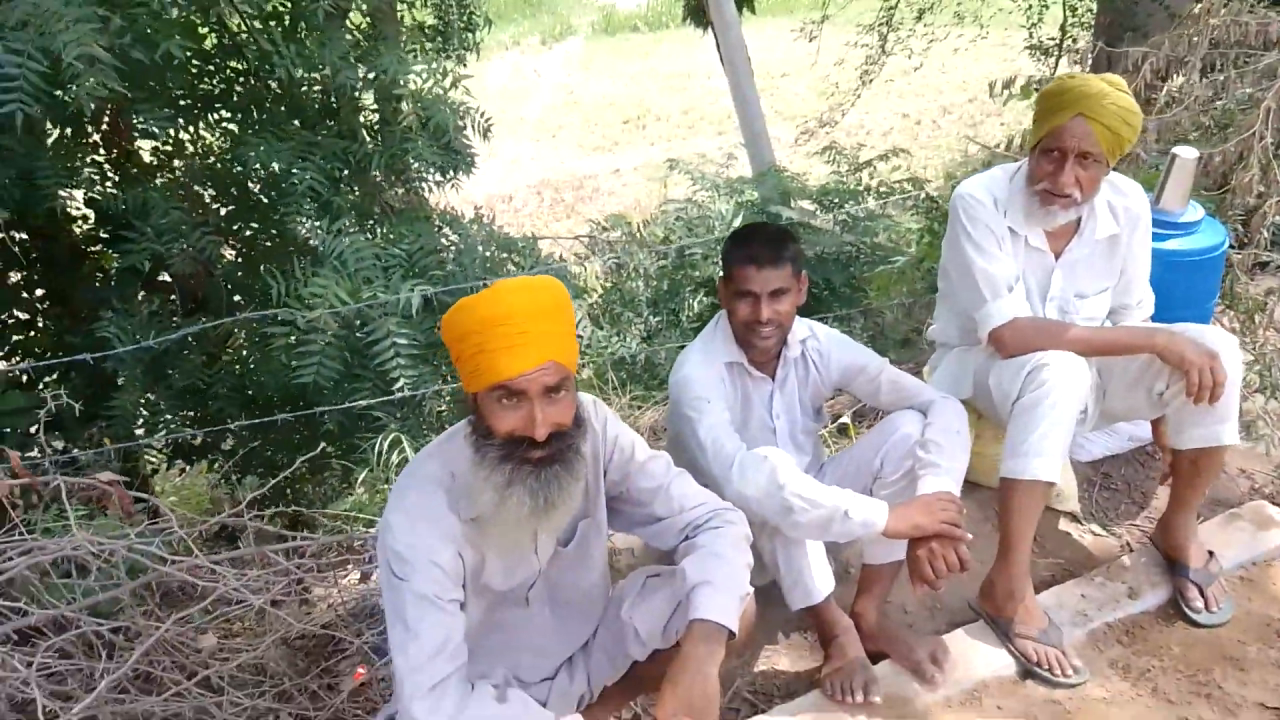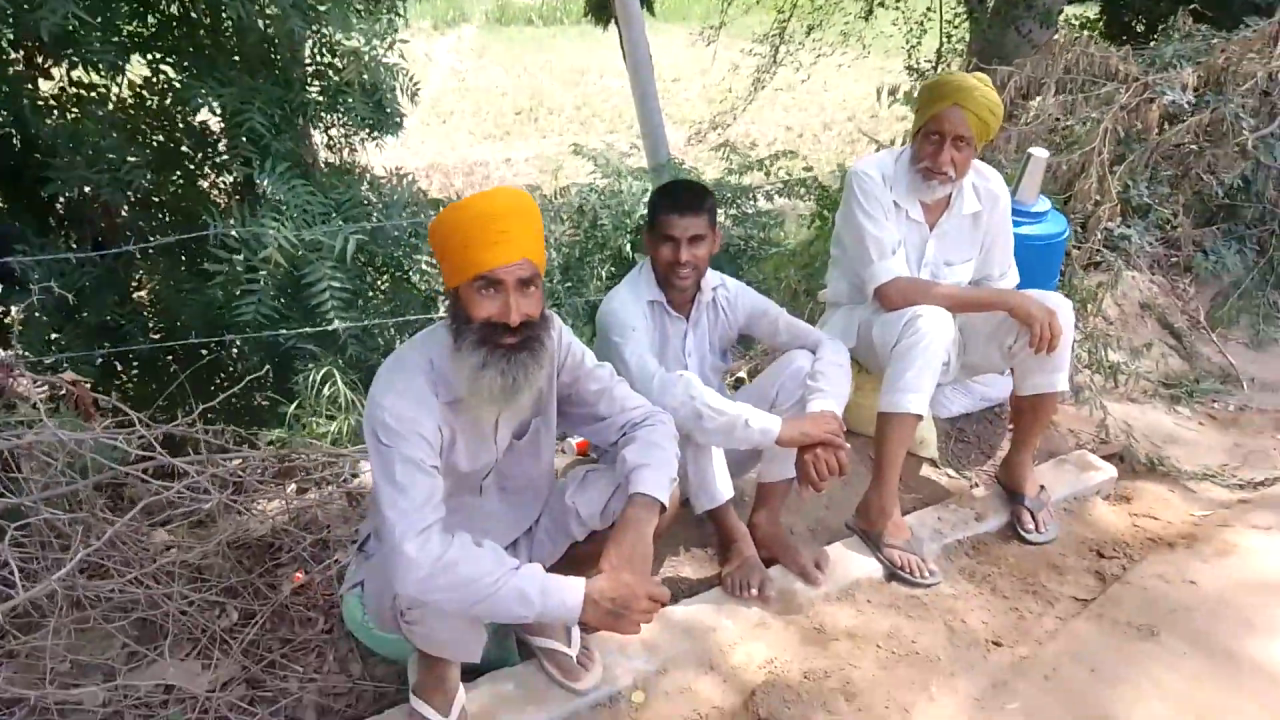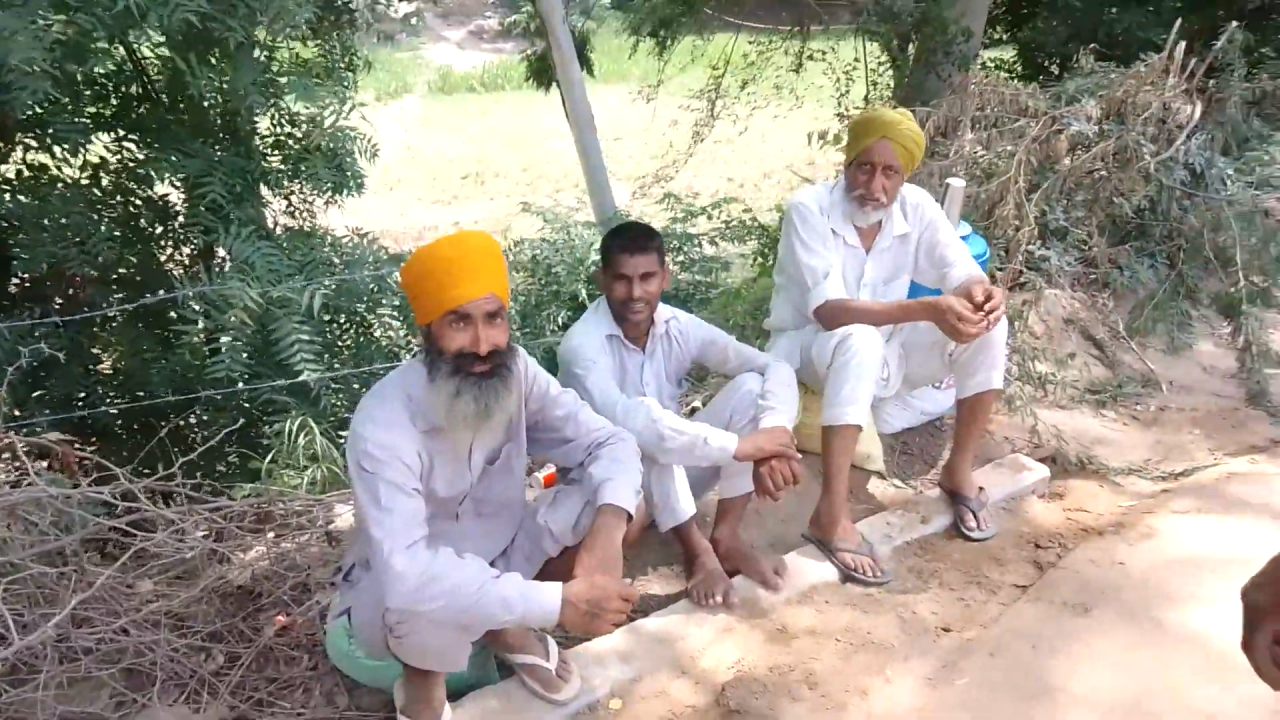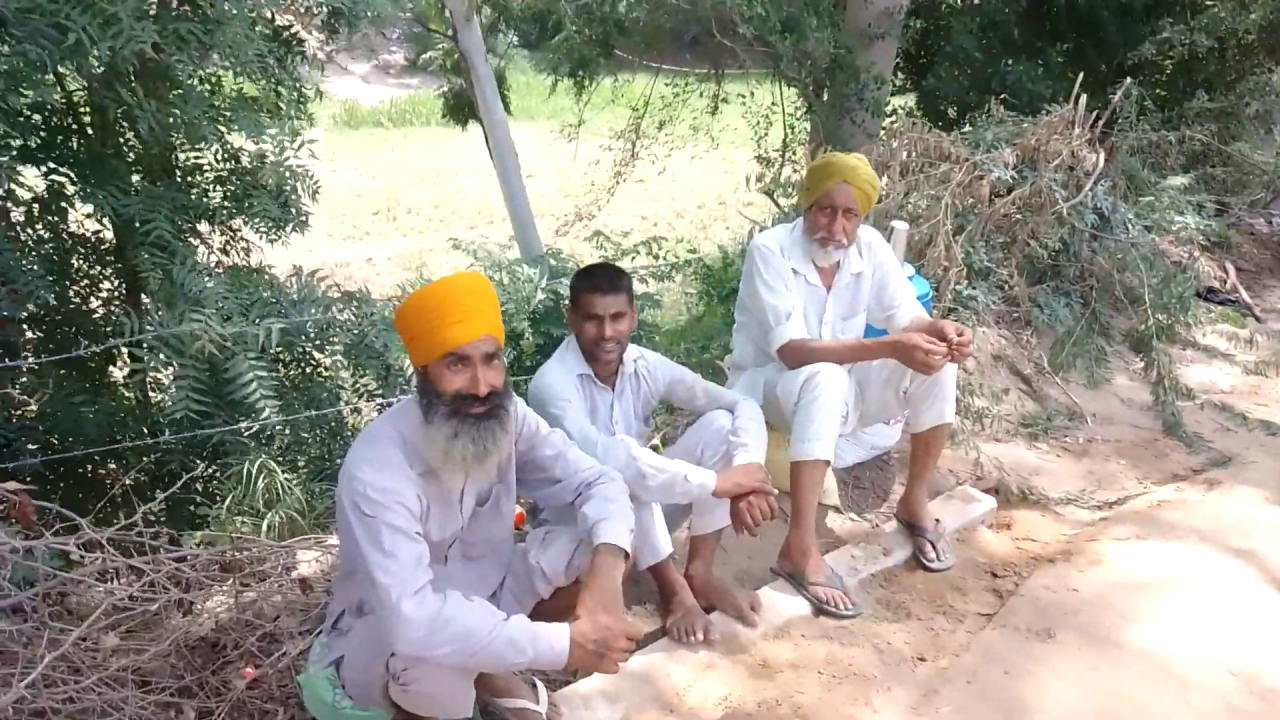
dt=1s
person 1, frame 1
left shoulder: (1127, 204)
right shoulder: (980, 200)
left elbow: (1129, 320)
right elbow: (1009, 335)
left wrist: (1164, 416)
right wrist: (1157, 342)
left hip: (1076, 370)
right hip: (980, 367)
left knee: (1213, 350)
right knee: (1057, 370)
left ankle: (1178, 529)
right ankle: (1007, 587)
person 1, frame 2
left shoulder: (988, 189)
right shoulder: (871, 179)
left elbow: (1000, 284)
right elbow: (892, 291)
left wrist: (1024, 376)
right wrist: (1007, 302)
left hip: (942, 333)
right hip: (864, 326)
left knee: (1053, 310)
right knee: (928, 322)
left ankle: (1018, 466)
right ankle: (879, 506)
person 1, frame 3
left shoulder: (917, 206)
right shoulder: (810, 208)
left elbow: (961, 276)
right elbow: (830, 311)
left wrist: (980, 291)
right wrist: (928, 309)
left hip: (882, 349)
right hip: (809, 347)
left knee: (986, 323)
right knee: (859, 341)
left ankle: (958, 471)
right ankle: (830, 515)
person 1, frame 4
left shoulder: (870, 245)
right shoulder: (770, 249)
left elbow: (907, 318)
right elbow: (793, 350)
left wrist: (939, 330)
right wrist: (889, 347)
left hip: (837, 387)
right hip: (766, 384)
left knee: (937, 363)
right knee: (825, 379)
left ankle: (915, 502)
right ankle: (799, 548)
person 2, frame 1
left shoulder: (591, 427)
right shoulder: (422, 510)
left elbow: (714, 522)
left wrist: (699, 658)
left hip: (585, 646)
left knee: (731, 604)
person 2, frame 2
left shoulder: (546, 338)
right shoulder: (404, 390)
left elbow: (647, 423)
right elbow: (420, 559)
left wrist: (638, 522)
right wrist: (580, 600)
left hip: (523, 532)
right hip: (425, 568)
left knee: (654, 488)
right knee: (437, 588)
left ankle: (534, 611)
right ankle: (437, 659)
person 2, frame 3
left shoulder: (514, 371)
right shoulder: (384, 423)
left elbow: (610, 443)
right elbow: (406, 575)
left wrist: (609, 528)
right wrist: (558, 603)
left hip: (498, 556)
right hip: (396, 594)
left knee: (617, 503)
right knee: (426, 605)
left ankle: (506, 626)
right ankle: (423, 674)
person 2, frame 4
left shoulder: (504, 416)
right shoulder: (378, 466)
left elbow: (598, 482)
right elbow: (411, 619)
left wrist: (606, 566)
right wrist: (564, 644)
left hip: (481, 599)
right hip: (381, 635)
left knee: (598, 541)
right knee: (429, 647)
left ankle: (490, 670)
person 3, frame 1
left shoulder: (818, 345)
right shoulder: (697, 373)
left elbow: (942, 407)
right elbow: (740, 483)
left wrist: (934, 506)
right wrist: (885, 518)
left hip: (811, 512)
left knee: (909, 428)
right knee: (768, 471)
left ankle: (869, 616)
right ankle: (835, 630)
person 3, frame 2
left shoulder: (728, 295)
right shoulder: (622, 309)
left elbow: (828, 348)
right elbow: (659, 394)
left wrist: (821, 423)
right wrist: (779, 429)
left hip: (717, 446)
left knee: (801, 365)
right knee: (682, 409)
left ankle: (765, 526)
right ankle: (733, 536)
person 3, frame 3
left shoulder: (679, 327)
right shoulder: (582, 345)
left elbow: (776, 368)
right elbow: (623, 420)
left wrist: (772, 437)
right wrist: (736, 445)
left hip: (677, 473)
left knee: (751, 385)
right knee: (646, 433)
left ankle: (726, 539)
right ankle: (696, 549)
person 3, frame 4
left shoulder: (645, 365)
right shoulder: (552, 384)
left elbow: (742, 406)
right elbow: (602, 457)
left wrist: (746, 473)
right wrist: (713, 481)
left hip: (645, 509)
left knee: (719, 424)
right knee: (622, 470)
left ankle: (699, 575)
right ankle: (672, 587)
